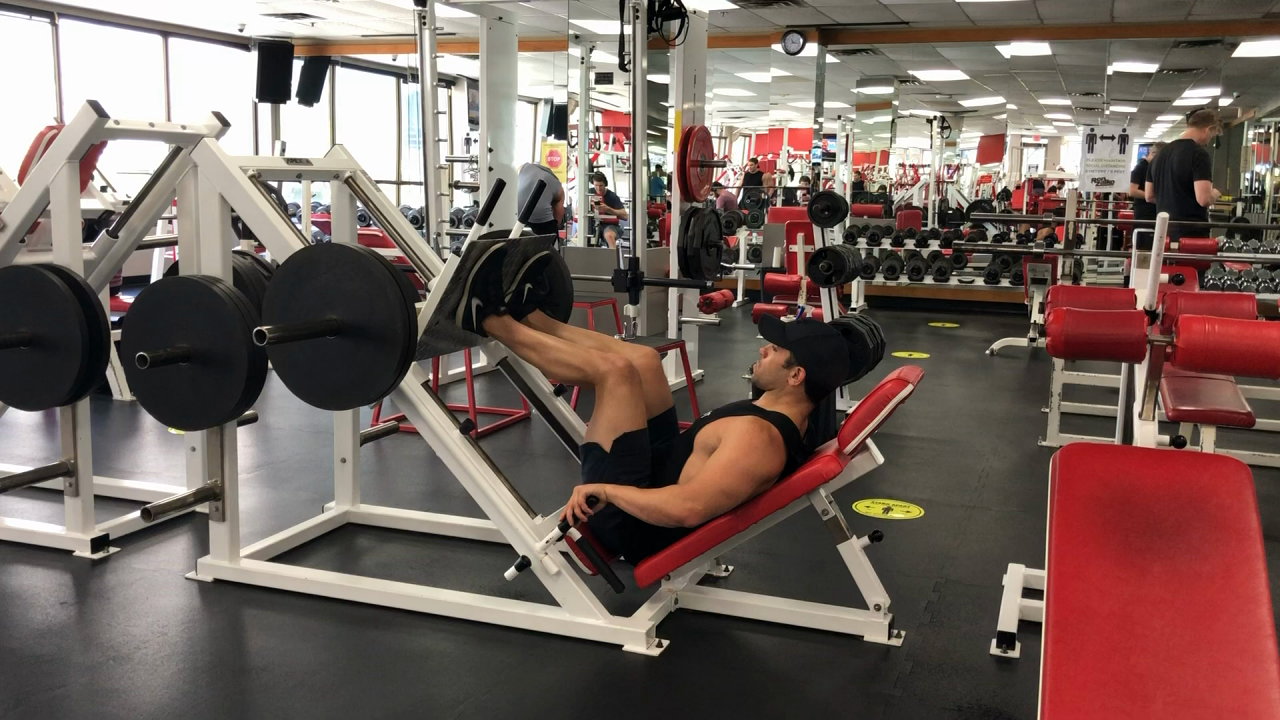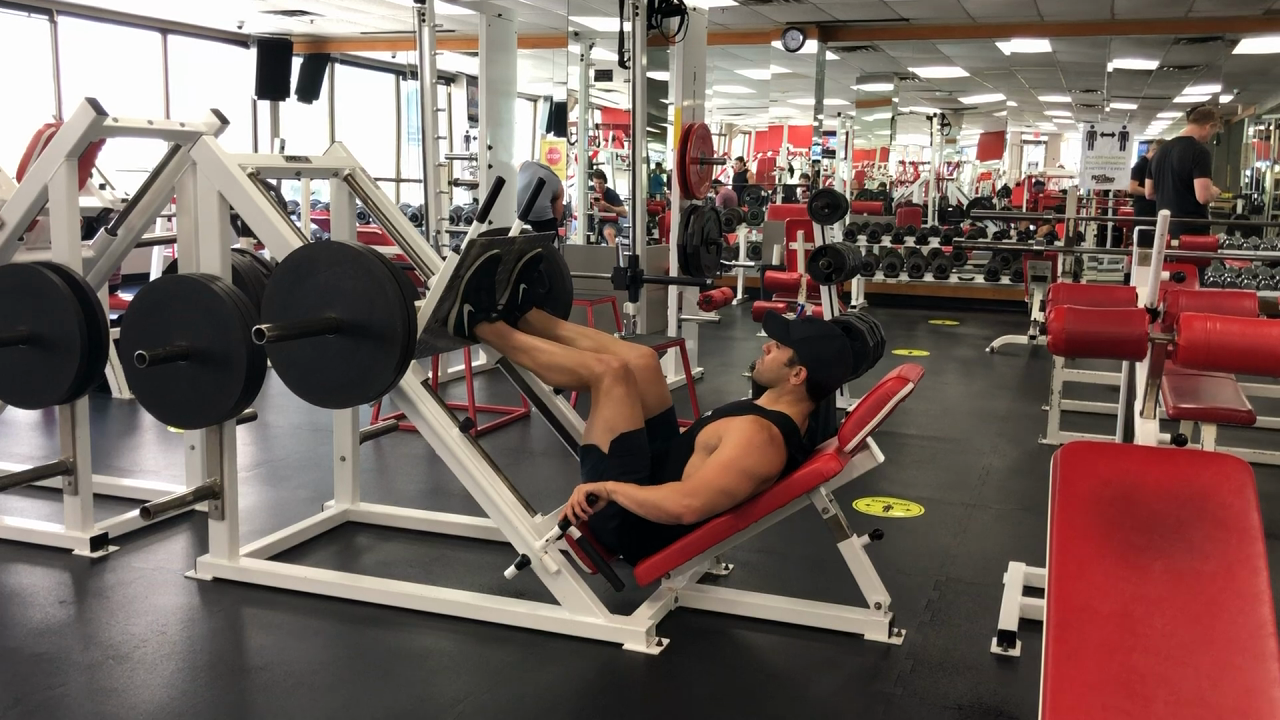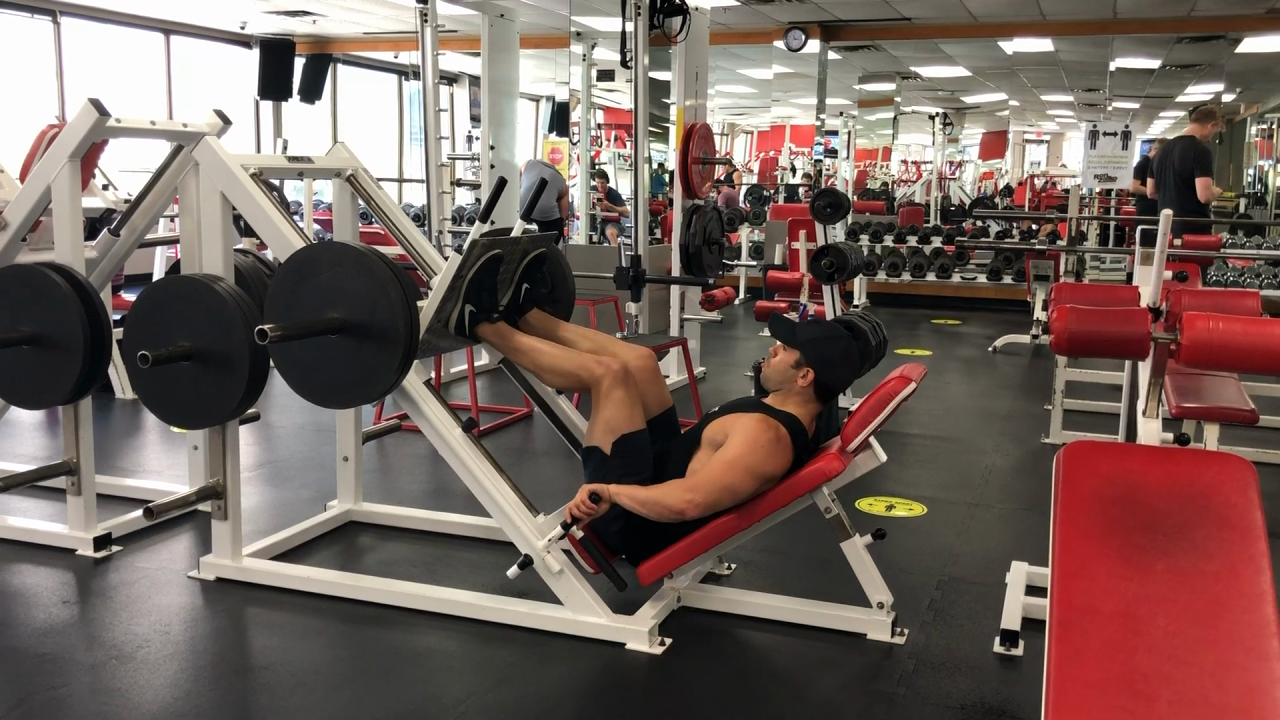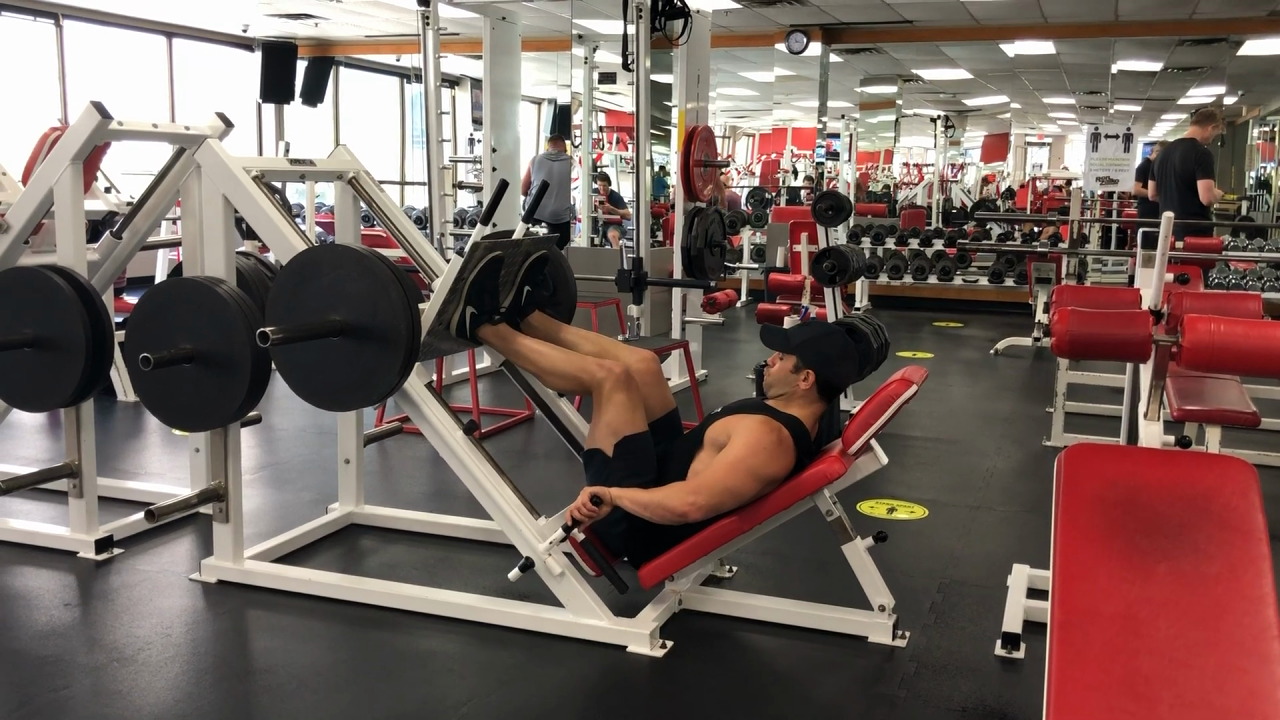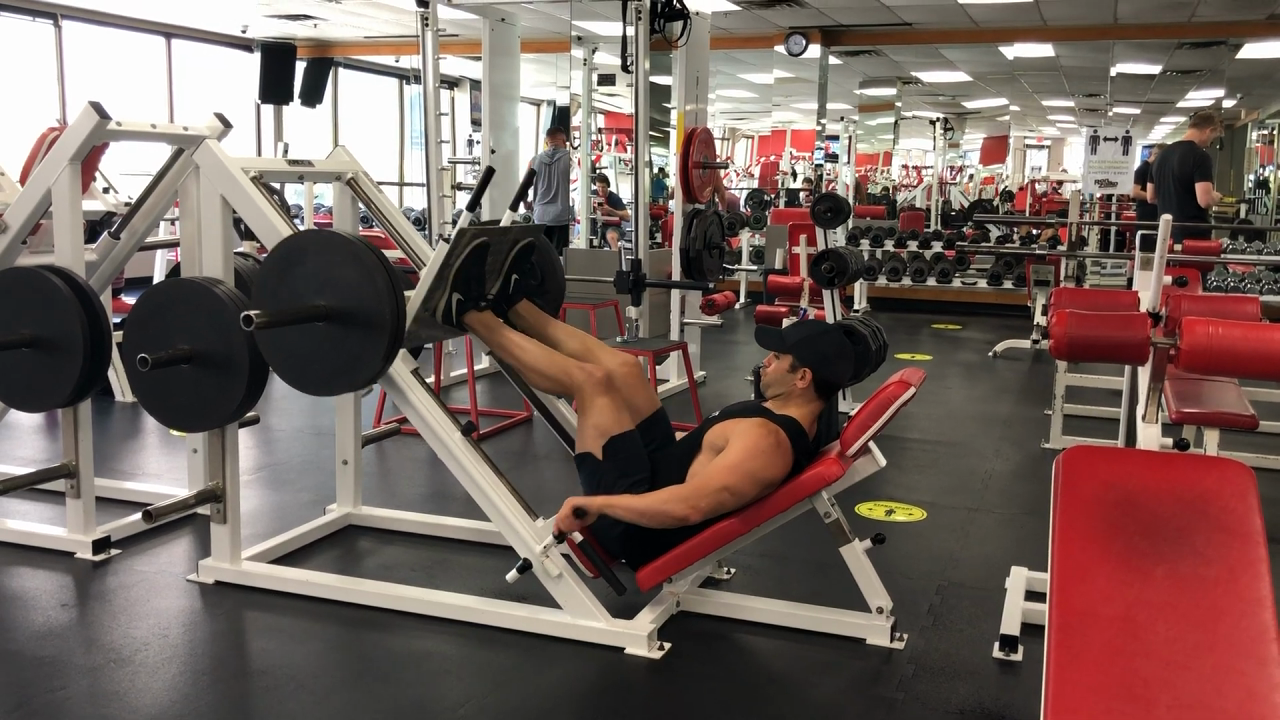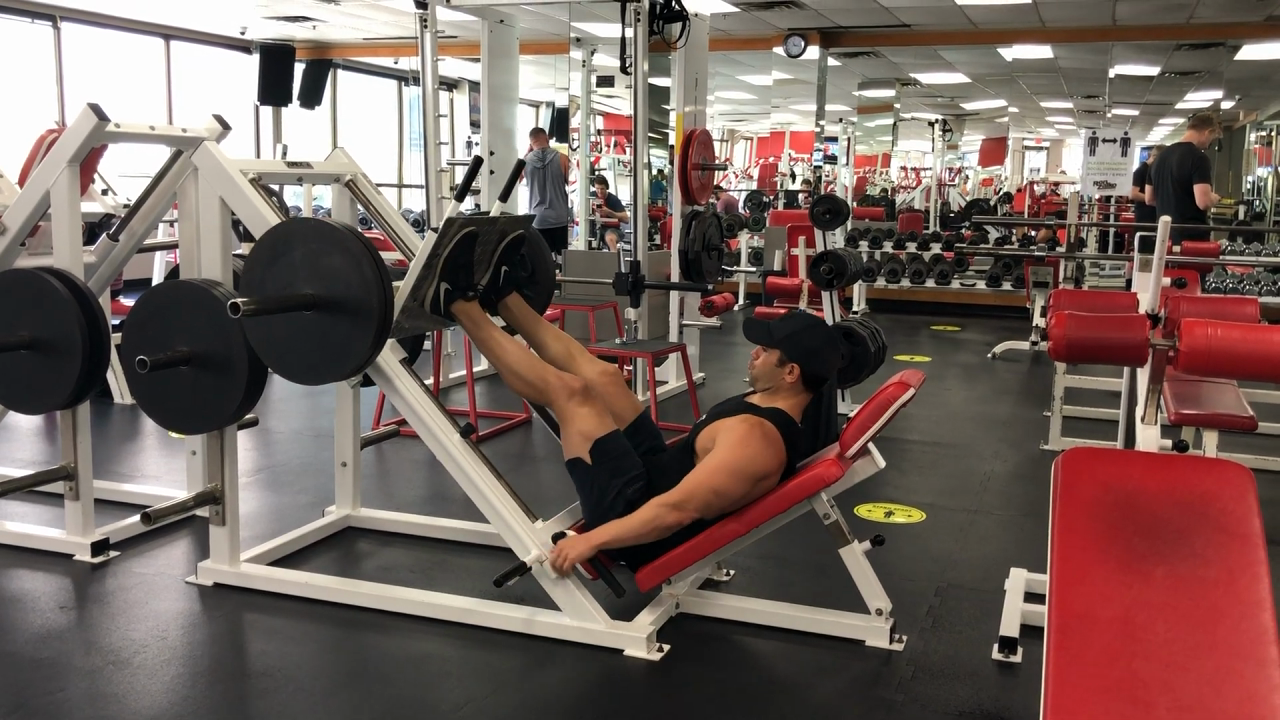
dt=0.5s
person 1, frame 1
left shoulder: (758, 437)
right shoulder: (786, 423)
left elbow: (686, 510)
left wrist: (603, 491)
left hip: (628, 523)
left knee: (614, 369)
right knee: (642, 361)
left ankle: (491, 318)
right ankle: (524, 312)
person 1, frame 2
left shoulder: (759, 437)
right shoulder: (785, 422)
left elbow: (685, 506)
left wrist: (605, 487)
left hip: (628, 522)
left knee: (609, 370)
right knee: (640, 361)
left ankle: (483, 324)
right ankle: (523, 312)
person 1, frame 3
left shoulder: (766, 436)
right shoulder: (792, 421)
left elbow: (687, 502)
left wrist: (608, 491)
left hip: (633, 522)
left knee: (609, 372)
right knee: (638, 361)
left ankle: (485, 324)
right ankle: (523, 314)
person 1, frame 4
left shoulder: (767, 437)
right shoulder: (794, 424)
left elbow: (690, 504)
left wrist: (611, 494)
left hip: (636, 524)
left knee: (611, 375)
right knee: (641, 365)
left ankle: (485, 326)
right ankle: (525, 315)
person 1, frame 5
left shoulder: (766, 441)
right shoulder: (792, 424)
left elbow: (687, 508)
left wrist: (595, 503)
left hip: (637, 531)
left knee: (593, 379)
right knee: (622, 368)
left ankle: (471, 312)
right ankle: (512, 304)
person 1, frame 6
left shoulder: (755, 436)
right shoulder: (782, 417)
left elbow: (677, 510)
left wrist: (590, 541)
left hip: (641, 523)
left knee: (570, 390)
right knee: (601, 377)
left ankle: (459, 302)
right ankle: (501, 294)
